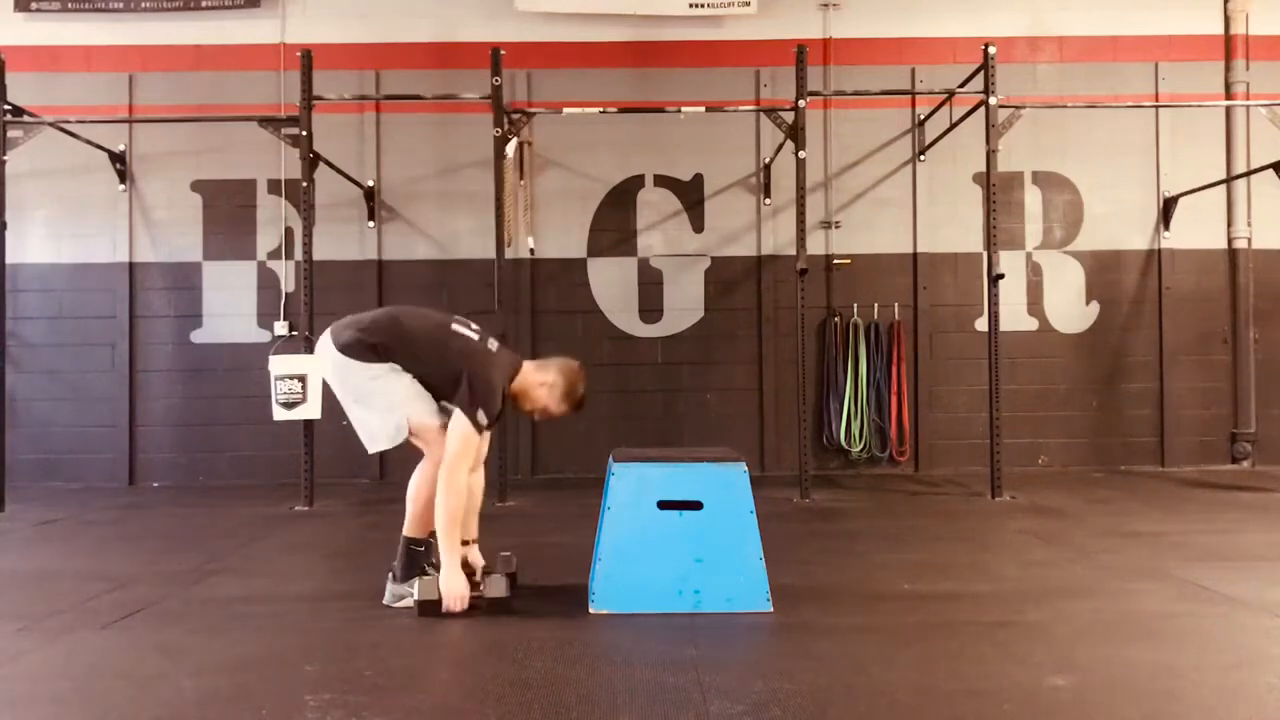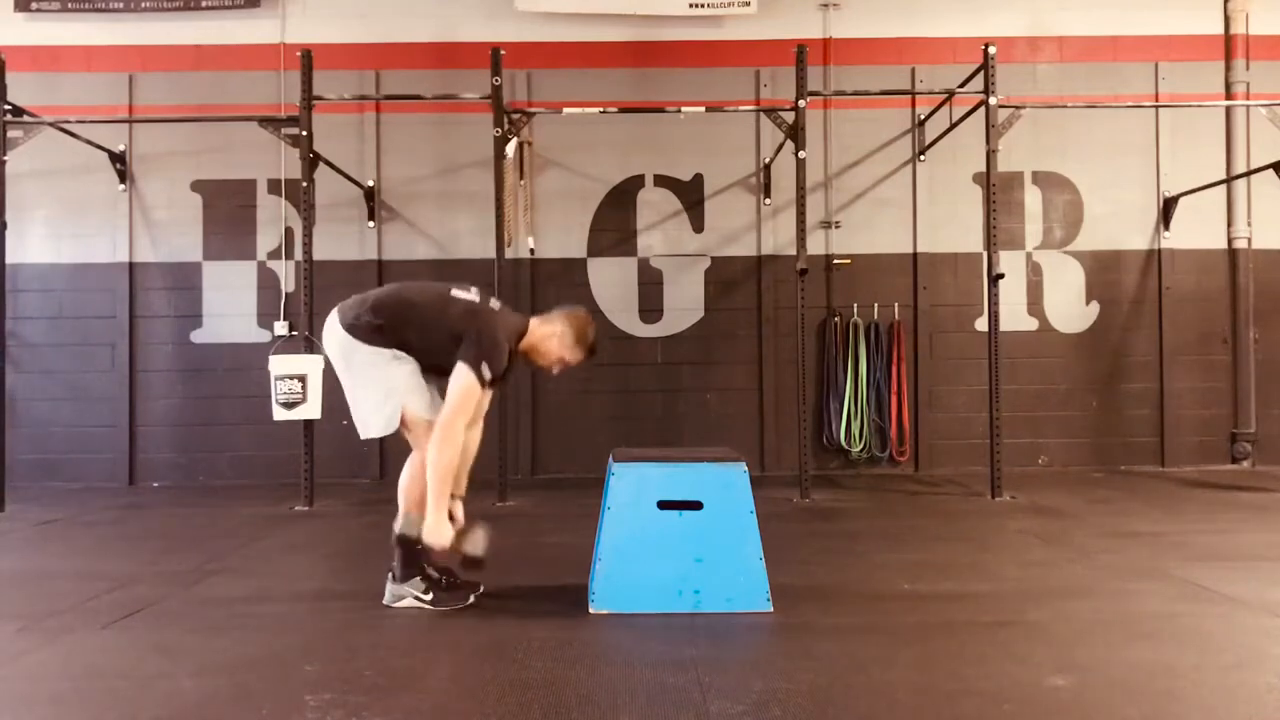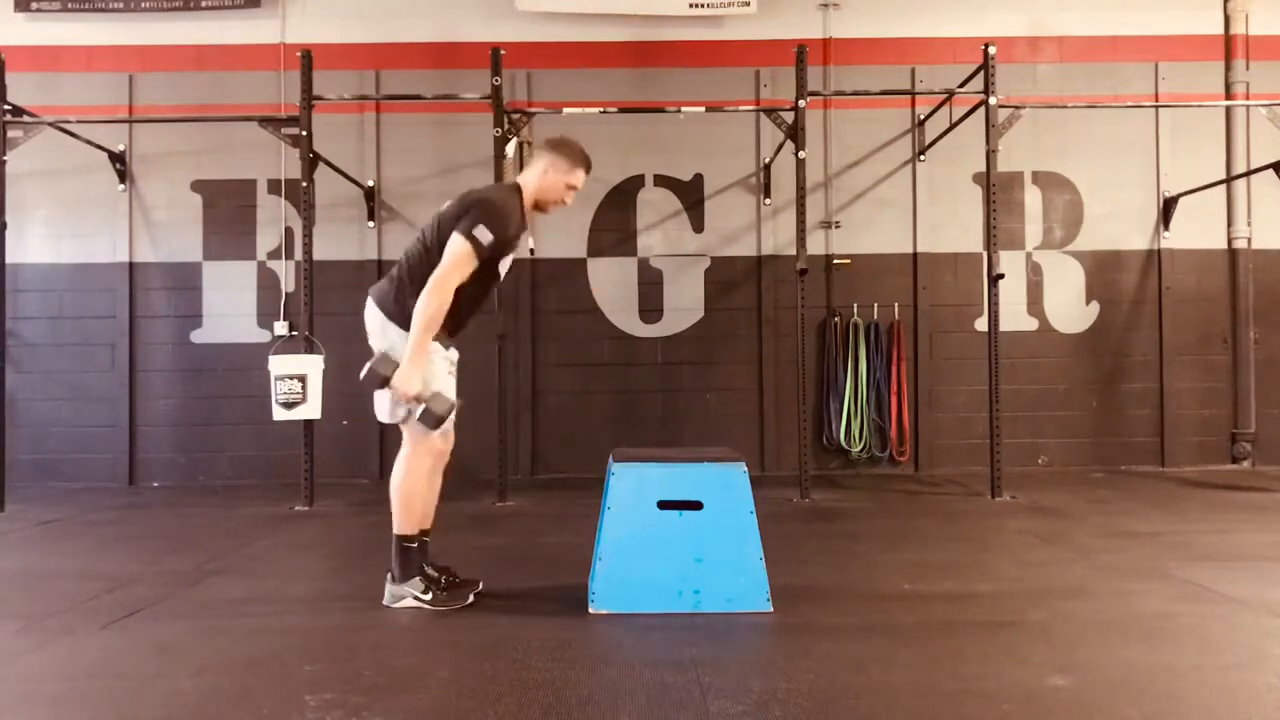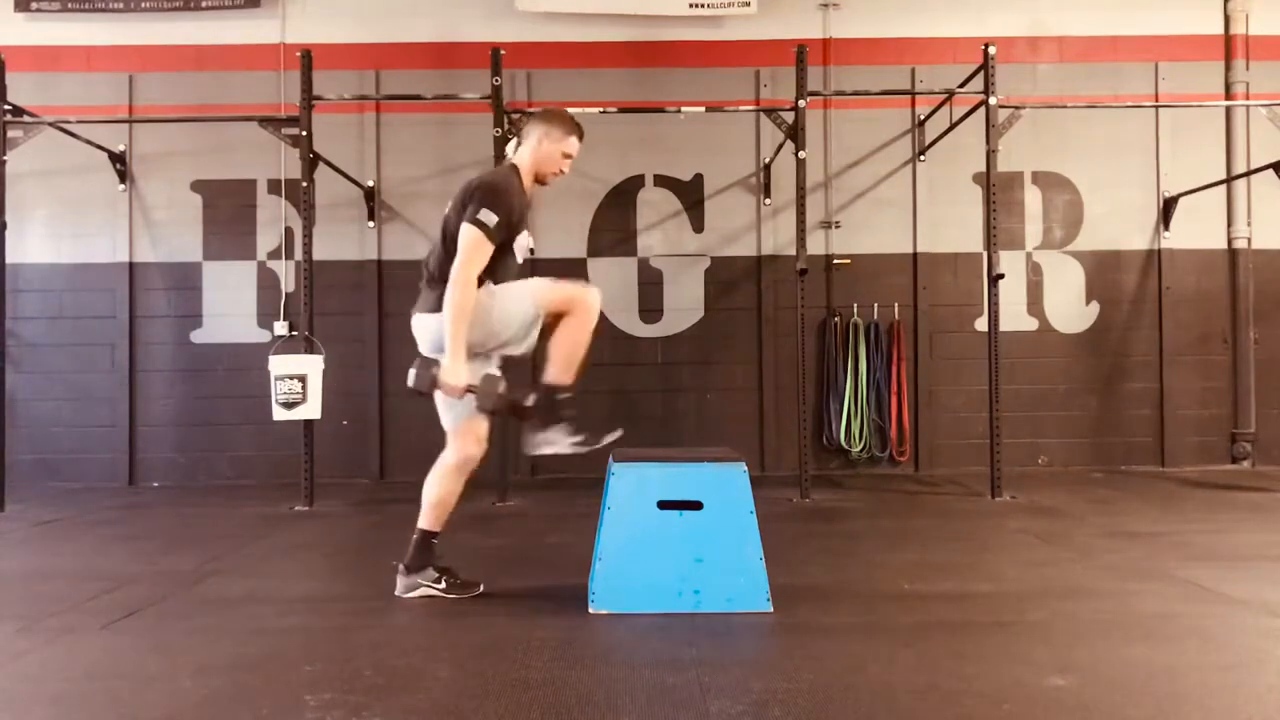
dt=0.4s
person 1, frame 1
left shoulder: (499, 373)
right shoulder: (488, 381)
left elbow: (472, 467)
right elbow: (453, 473)
left wrist: (469, 543)
right wrist: (451, 567)
left hip: (359, 348)
right hip: (354, 353)
left knee: (444, 448)
right knee: (441, 450)
left ankle: (416, 564)
right ankle: (407, 577)
person 1, frame 2
left shoulder: (501, 337)
right shoulder: (493, 341)
left elbow: (471, 422)
right elbow: (450, 429)
left wrist: (456, 496)
right wrist: (436, 515)
left hip: (382, 337)
right hip: (362, 336)
left knee: (431, 443)
right knee: (428, 442)
left ankle: (416, 562)
right ankle: (406, 578)
person 1, frame 3
left shoulder: (506, 212)
right shoulder: (496, 212)
right elbow: (441, 284)
left wrist: (424, 355)
right wrist: (413, 364)
left hip: (417, 324)
right hip: (405, 320)
left knee: (435, 441)
right knee: (427, 443)
left ankle: (416, 566)
right ankle: (405, 577)
person 1, frame 4
left shoulder: (512, 194)
right shoulder: (498, 192)
right elbow: (463, 275)
left wrist: (463, 352)
right wrist: (454, 357)
left hip: (463, 321)
right hip: (451, 318)
left knee: (467, 446)
right knee: (581, 299)
left ankle: (419, 566)
right ankle: (547, 422)
